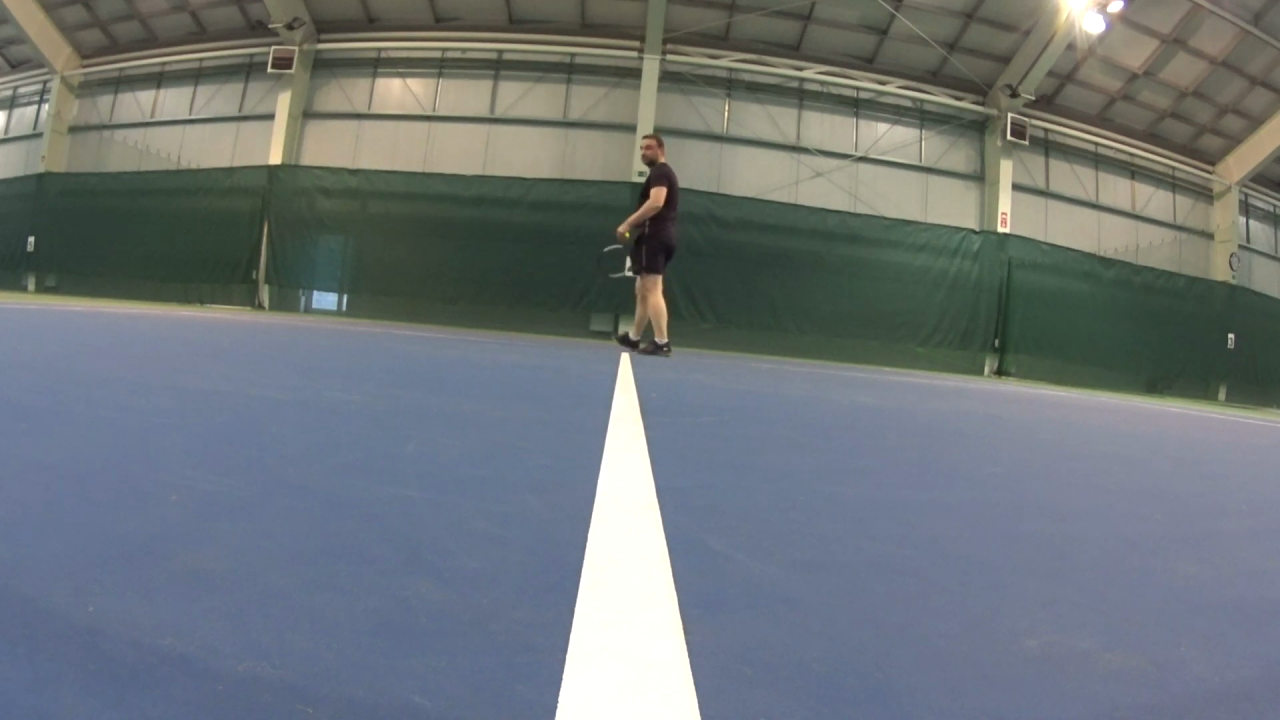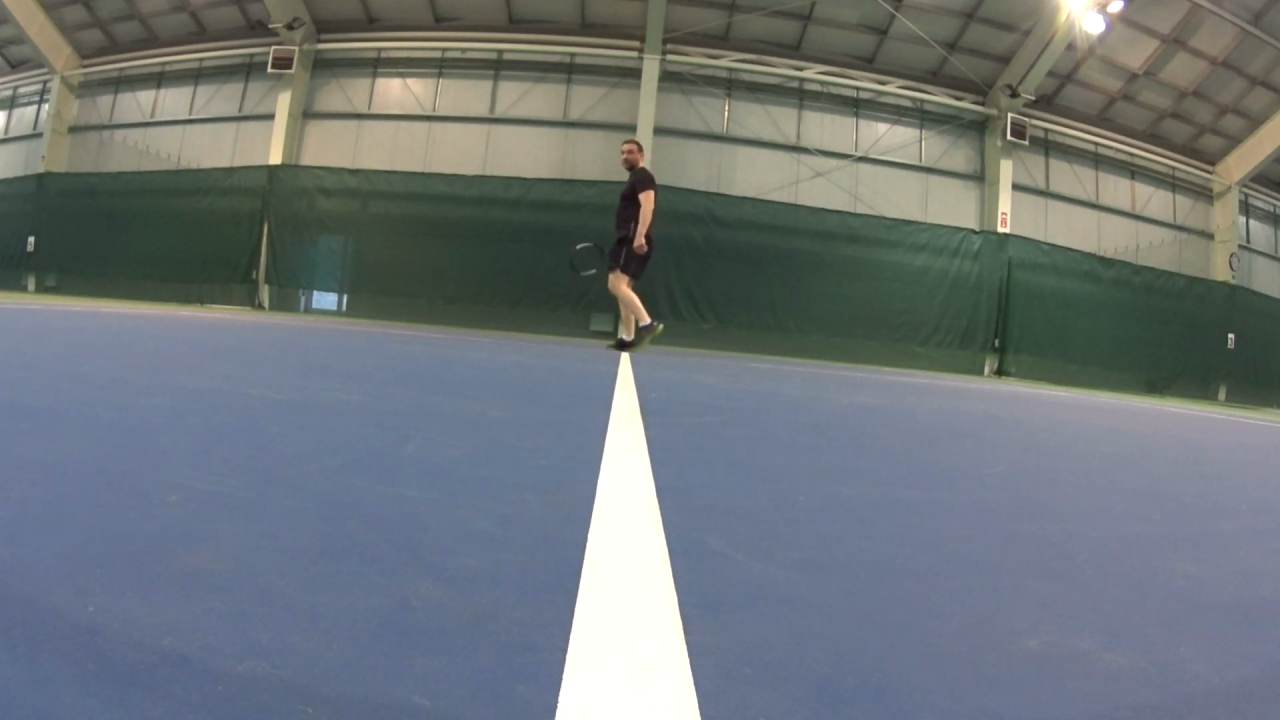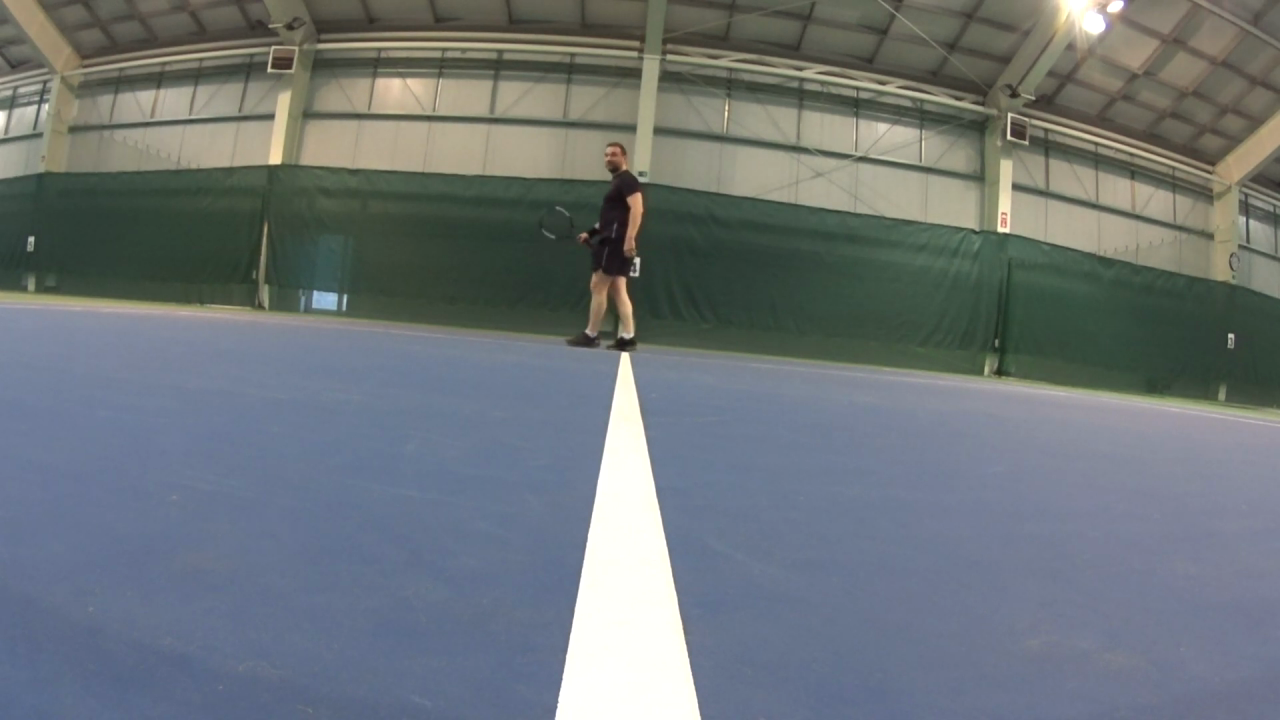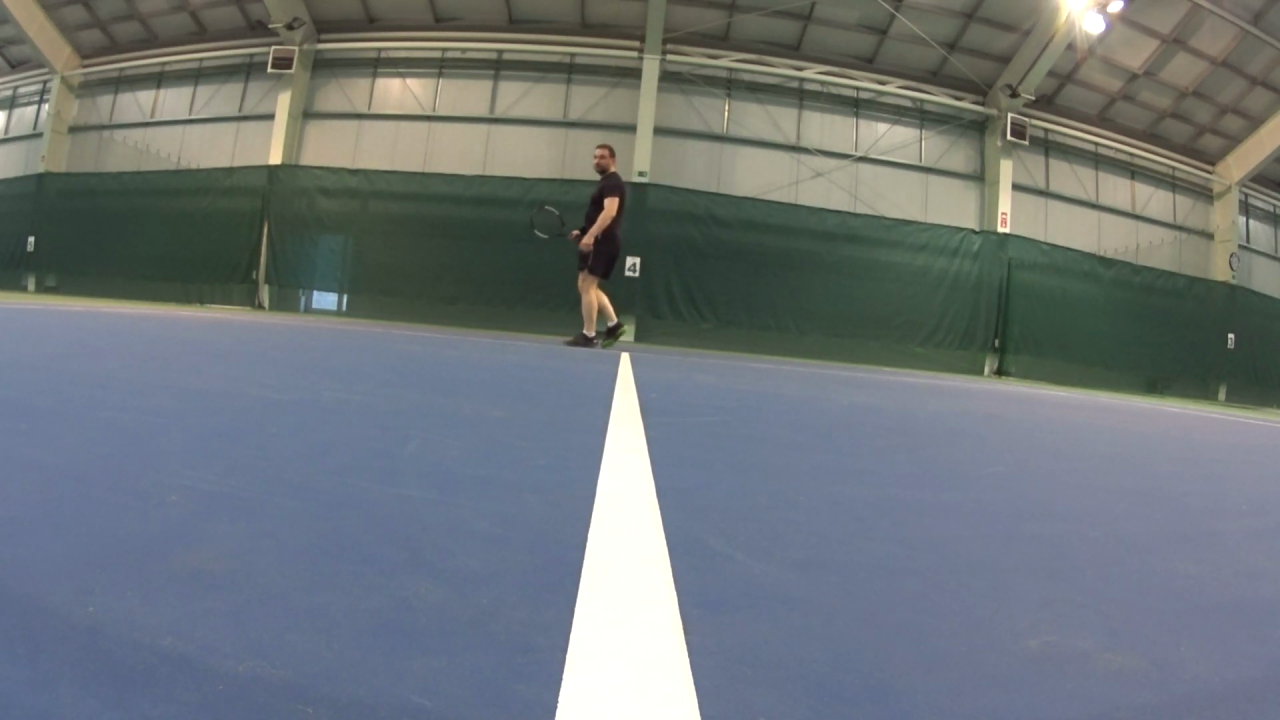
dt=0.3s
person 1, frame 1
left shoulder: (659, 172)
right shoulder: (666, 174)
left elbow: (656, 202)
left wrist: (628, 223)
left hip: (653, 237)
right hip: (663, 238)
left knee: (652, 290)
right knee: (642, 289)
left ankle: (662, 342)
right ankle: (634, 337)
person 1, frame 2
left shoulder: (643, 177)
right shoulder: (635, 179)
left elbow: (648, 207)
left wrist: (639, 235)
right wrist: (627, 238)
left hip: (633, 241)
right hip: (628, 241)
left knee: (616, 285)
right knee: (622, 287)
left ankle: (646, 324)
right ankle: (627, 338)
person 1, frame 3
left shoulder: (627, 179)
right shoulder: (618, 181)
left elbow: (637, 209)
left wrist: (630, 238)
right wrist: (591, 233)
left hip: (615, 241)
right hip: (613, 241)
left knee: (598, 286)
right knee: (619, 291)
left ankle: (591, 335)
right ankle: (627, 337)
person 1, frame 4
left shoulder: (612, 182)
right shoulder: (607, 182)
left elbow: (609, 212)
left wrist: (590, 235)
right wrist: (582, 231)
left hip: (601, 242)
right hip: (606, 243)
left knee: (585, 286)
right knee: (591, 288)
left ankle: (589, 336)
right ankle: (614, 324)
